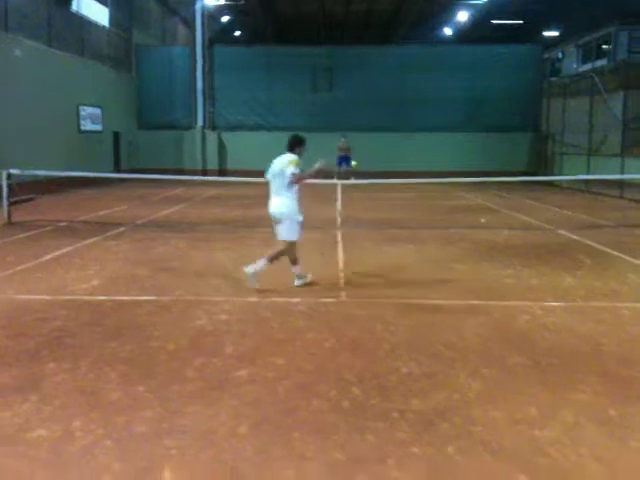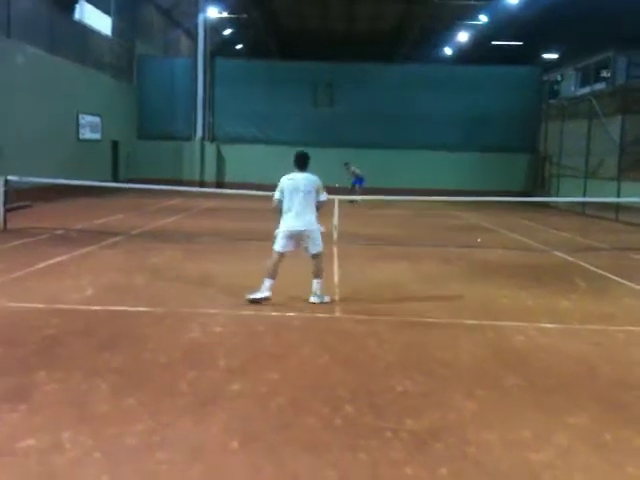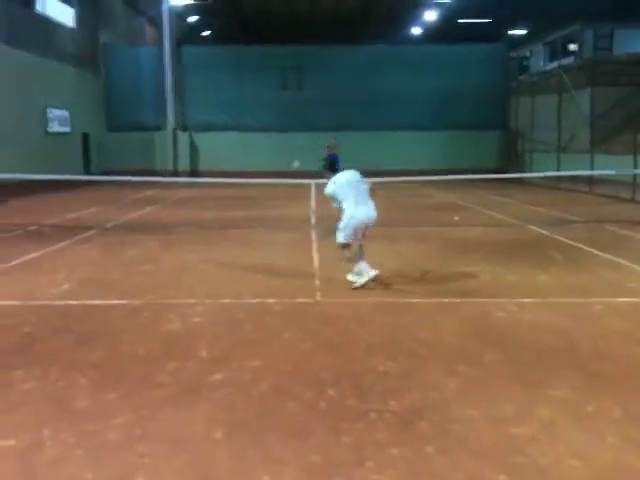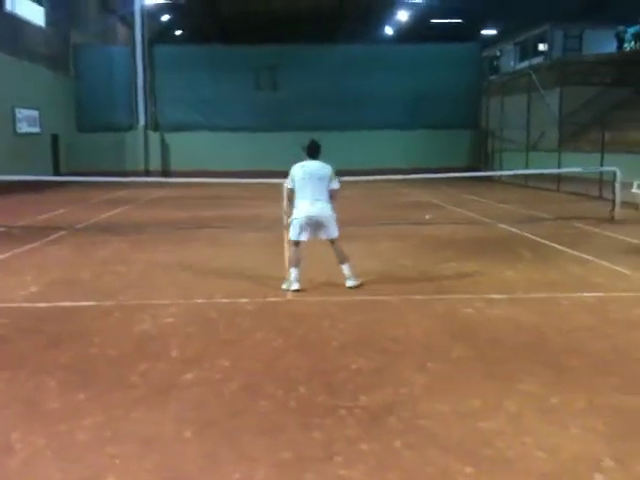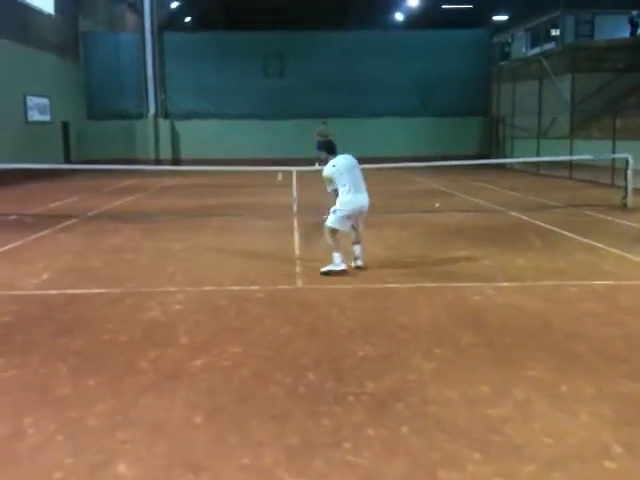
dt=1s
person 1, frame 1
left shoulder: (278, 160)
right shoulder: (293, 159)
left elbow: (269, 180)
right elbow: (295, 178)
right wrist: (314, 171)
left hip: (275, 206)
right hip: (286, 209)
left knee: (288, 243)
right knee: (288, 246)
left ankle: (299, 276)
right ankle: (255, 270)
person 1, frame 2
left shoulder: (284, 180)
right shoulder: (315, 180)
left elbow: (277, 204)
right elbow: (320, 204)
left hip: (288, 224)
right hip: (309, 224)
left knee: (277, 257)
right knee: (317, 257)
left ankle: (265, 290)
right ankle: (317, 294)
person 1, frame 3
left shoulder: (330, 188)
right shoulder: (354, 173)
left elbow: (341, 208)
right elbow: (367, 192)
left hip: (354, 215)
right hip: (371, 212)
left knee: (344, 246)
right knee: (359, 237)
left ankle: (366, 271)
right ankle: (357, 272)
person 1, frame 4
left shoulder: (296, 168)
right shoulder: (328, 169)
left elbow: (289, 195)
right elbow: (333, 195)
left wrist: (289, 209)
left hip: (302, 210)
right hip: (323, 209)
left knee: (294, 244)
right knee: (335, 243)
left ankle: (293, 281)
right ankle: (350, 278)
person 1, frame 5
left shoulder: (327, 170)
right shoulder: (350, 158)
left elbow: (336, 193)
right elbow: (359, 181)
left wrist: (334, 210)
left hip: (347, 202)
right hip: (364, 200)
left knee: (330, 232)
right knee: (355, 227)
left ankle: (338, 263)
right ankle: (358, 259)
